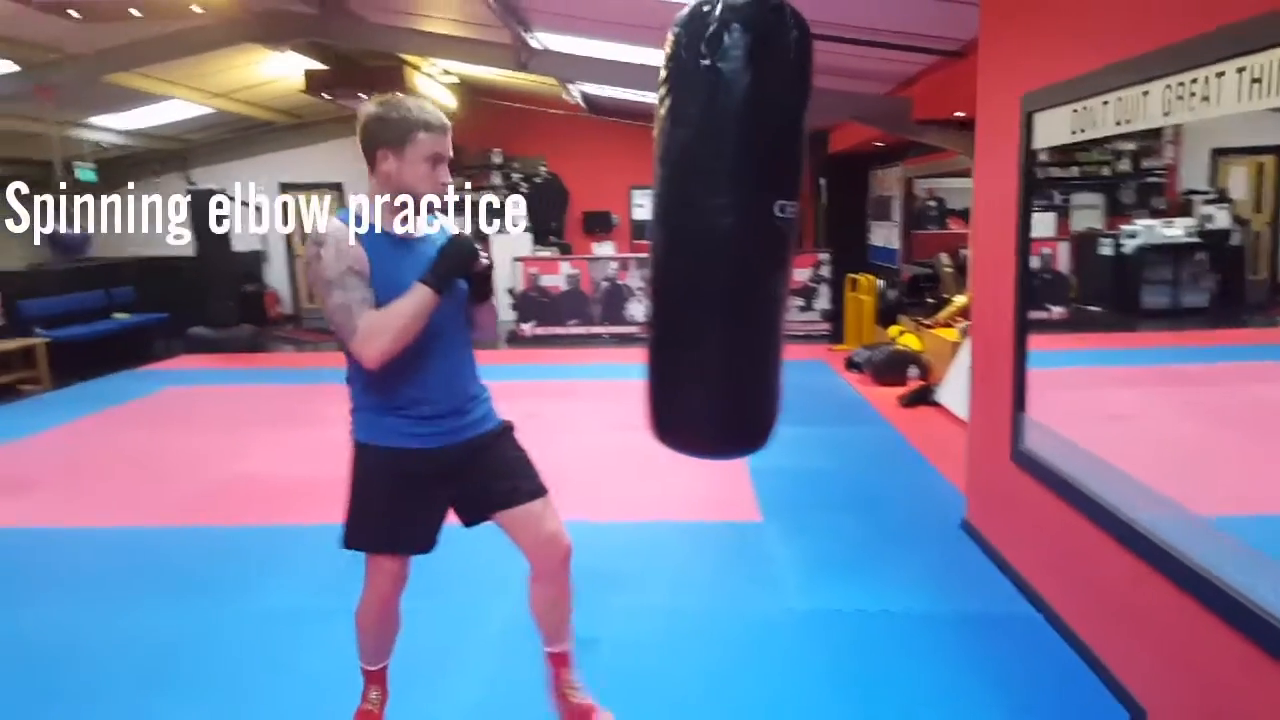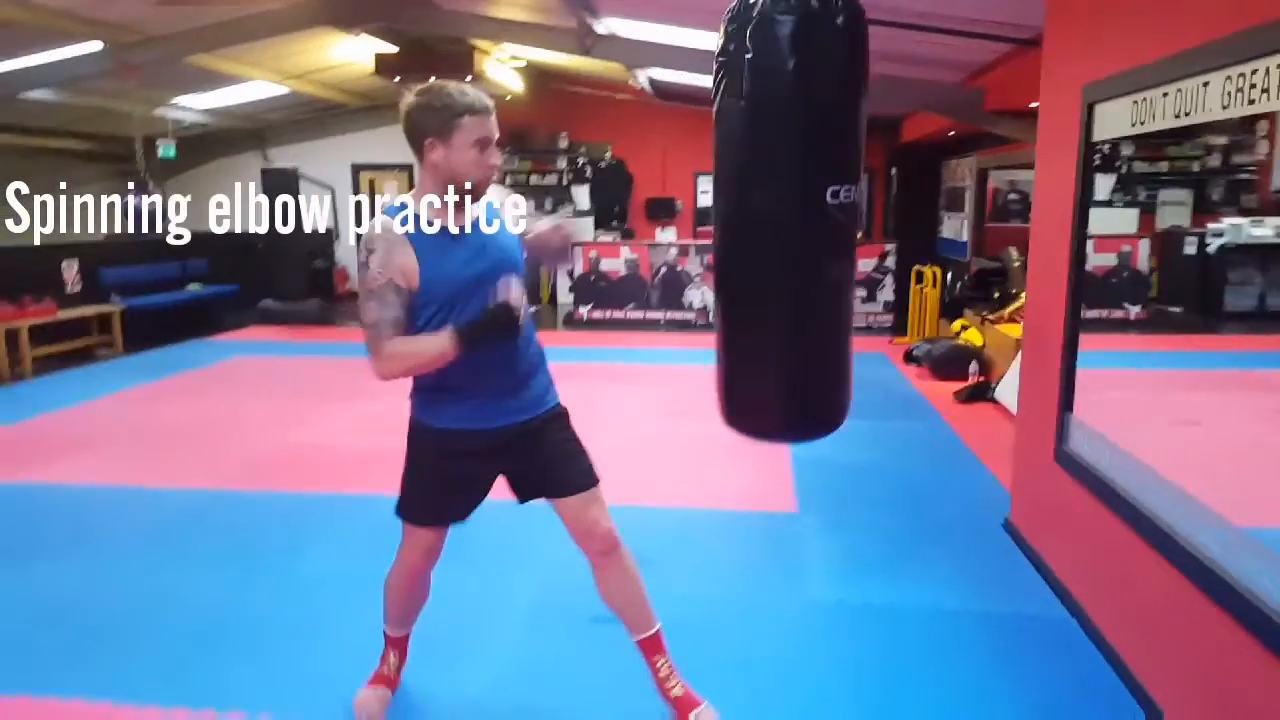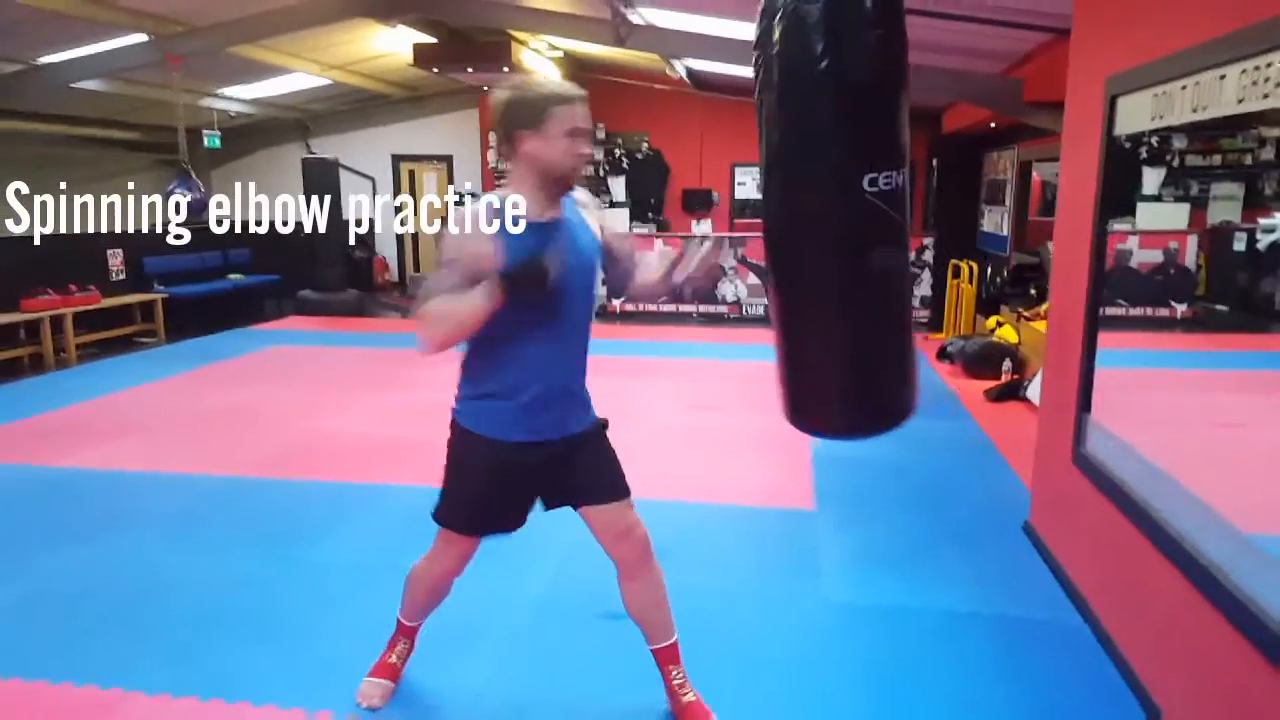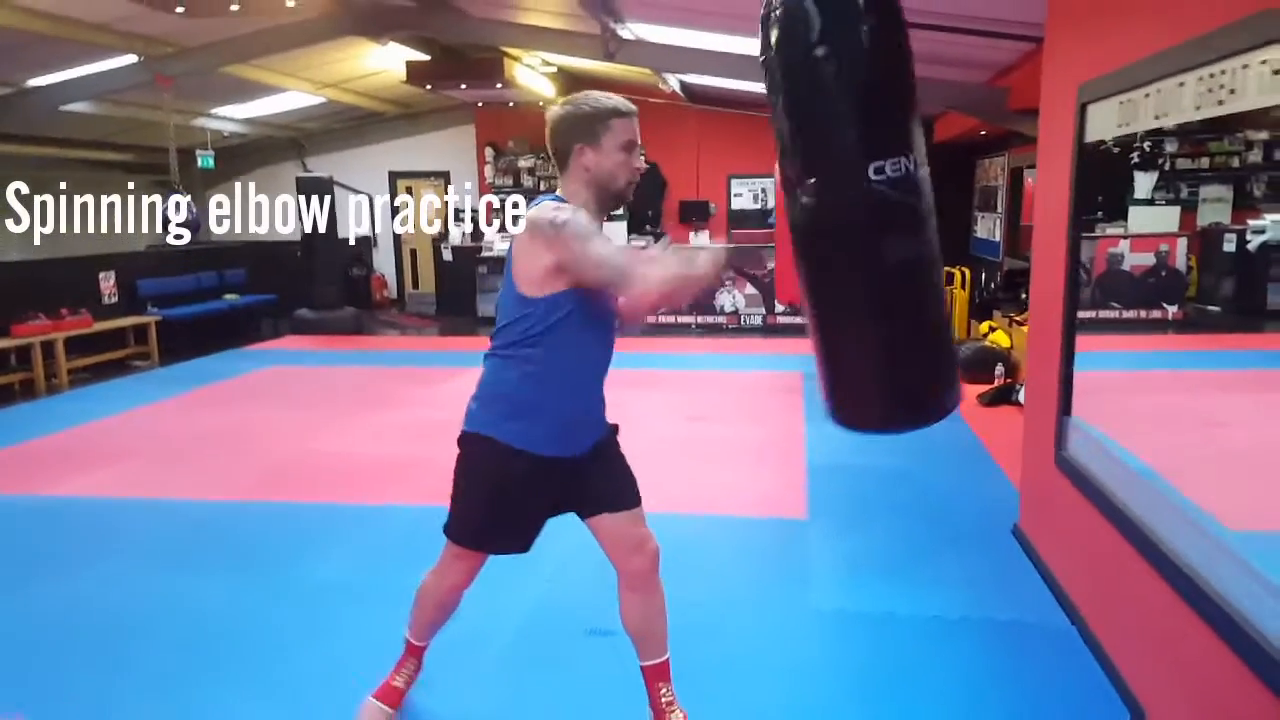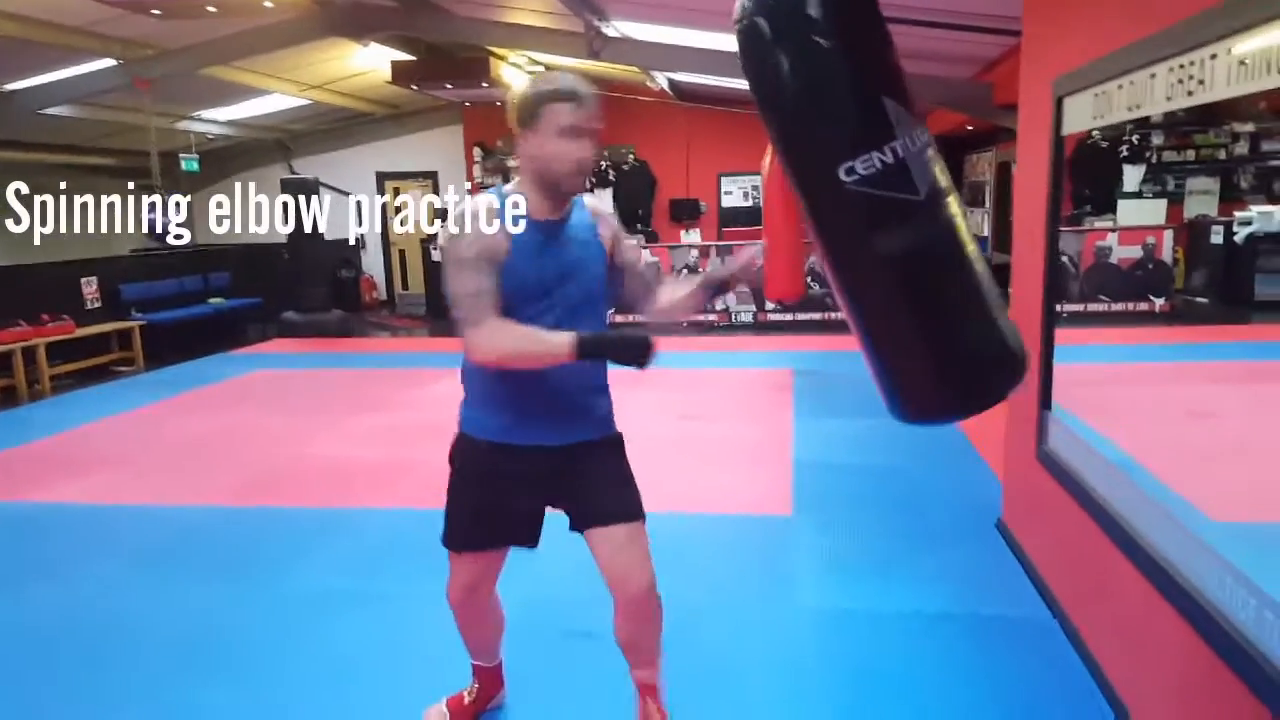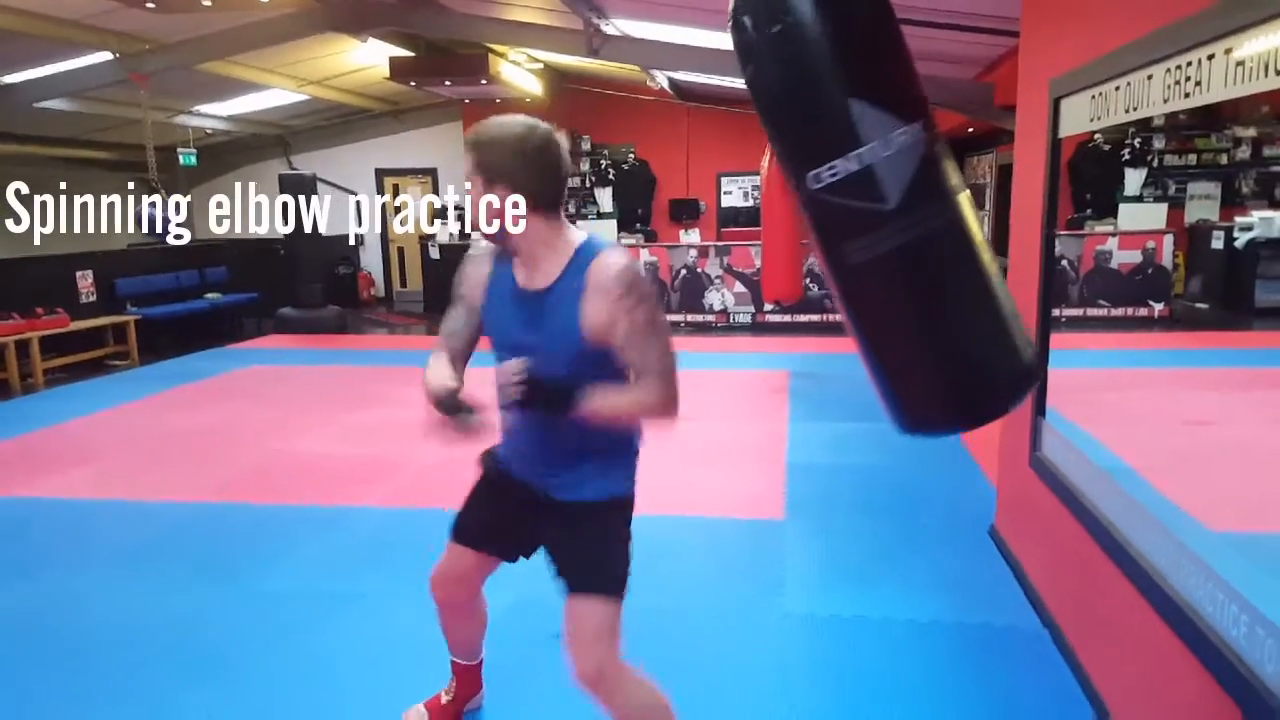
dt=0.4s
person 1, frame 1
left shoulder: (445, 228)
right shoulder: (339, 242)
right elbow: (370, 346)
left wrist: (479, 287)
right wrist: (436, 278)
left hip: (476, 428)
right hip: (392, 446)
left knee: (552, 547)
right knee: (384, 581)
person 1, frame 2
right shoulder: (392, 241)
left elbow: (547, 244)
right elbow: (387, 358)
left wrist: (552, 241)
right wrist: (468, 333)
left hip: (534, 412)
right hip: (448, 428)
left knee: (601, 536)
right knee: (418, 551)
right ankle: (392, 660)
person 1, frame 3
left shoulder: (579, 212)
right shoulder: (478, 227)
left elbow: (630, 270)
right elbow: (435, 331)
left wrist: (668, 275)
right wrist: (505, 284)
left hip: (572, 425)
right hip: (492, 431)
left knee: (633, 546)
right knee: (449, 556)
right ankle: (398, 648)
person 1, frame 4
left shoulder: (590, 230)
right shoulder: (553, 227)
left elbow: (622, 302)
right elbow: (647, 286)
left wrist: (633, 295)
right wrist: (724, 256)
left hip: (584, 436)
right hip: (510, 440)
left knee: (640, 558)
right knee: (458, 566)
right ankle: (406, 665)
person 1, frame 5
left shoulder: (598, 222)
right shoulder: (481, 224)
left elbow: (655, 304)
right elbow: (481, 339)
left wrist: (706, 285)
right wrist: (589, 344)
left hip: (586, 436)
right hip: (496, 440)
left knee: (636, 585)
right knee: (467, 585)
person 1, frame 6
left shoulder: (610, 277)
right shoulder: (484, 266)
left elbow: (660, 398)
right elbow: (444, 355)
left wrist: (558, 397)
right wrist: (447, 392)
left hip: (593, 490)
right hip: (519, 469)
left knee: (596, 664)
right knee: (451, 581)
